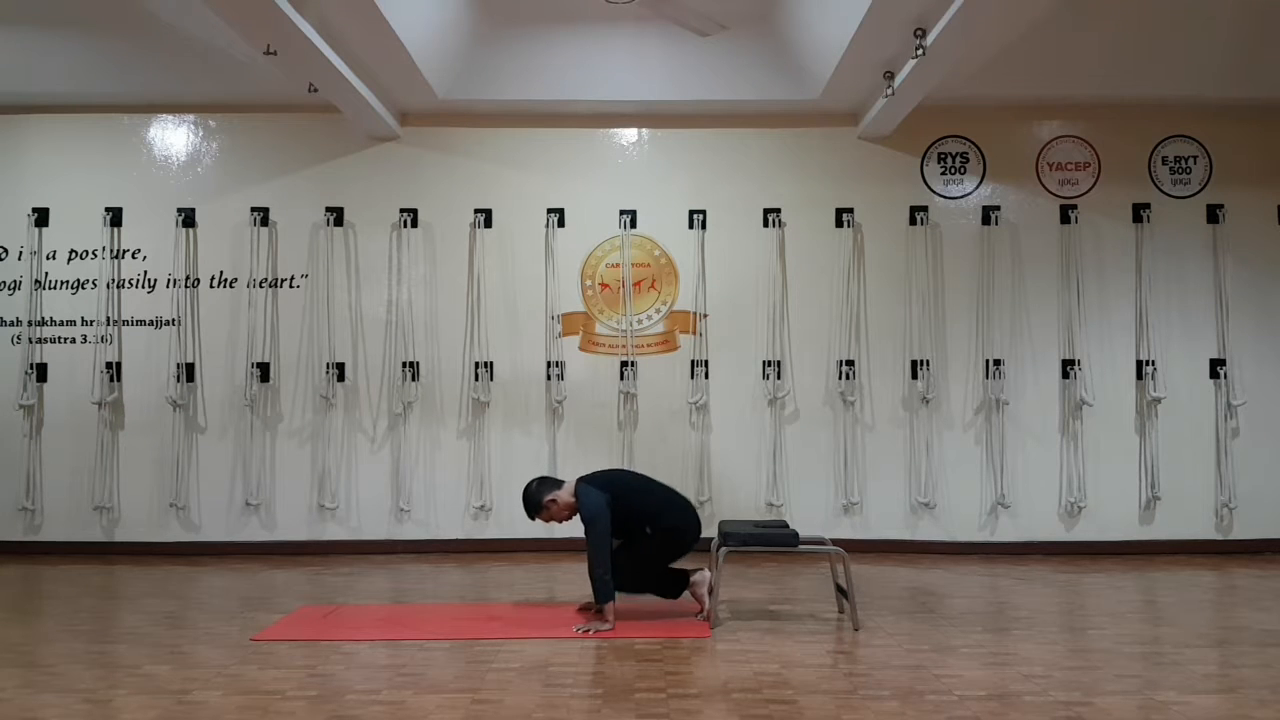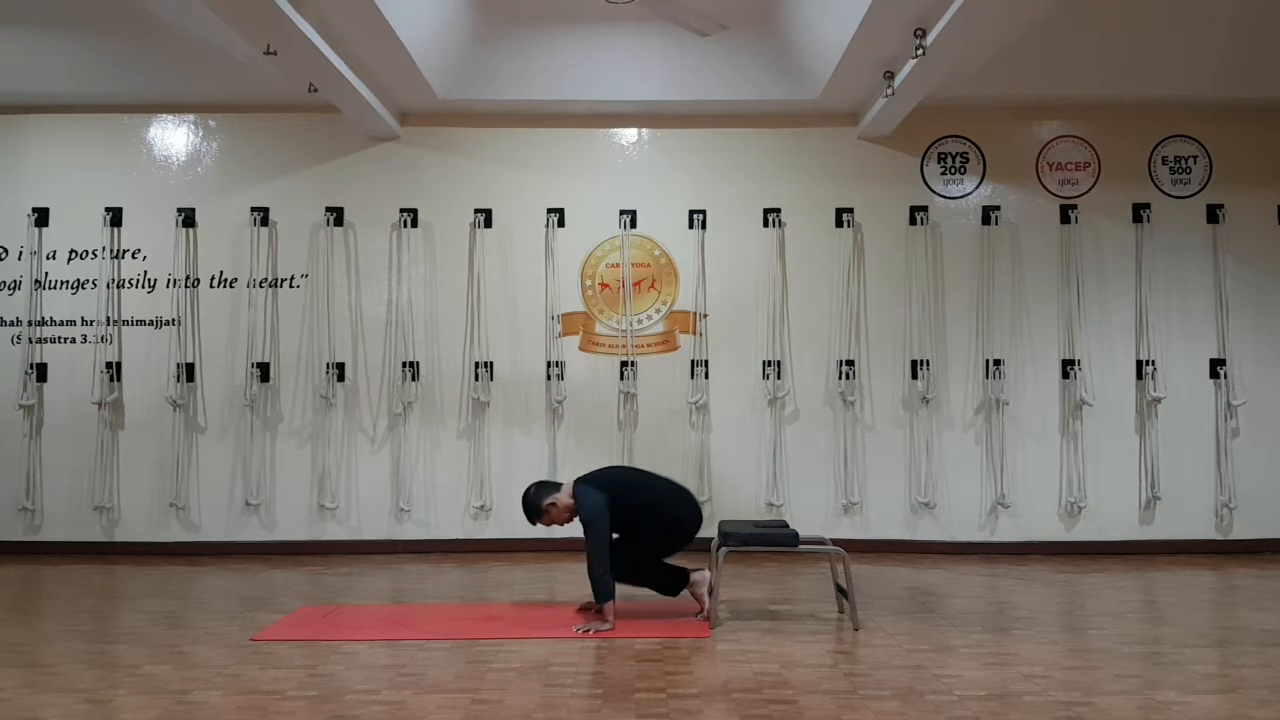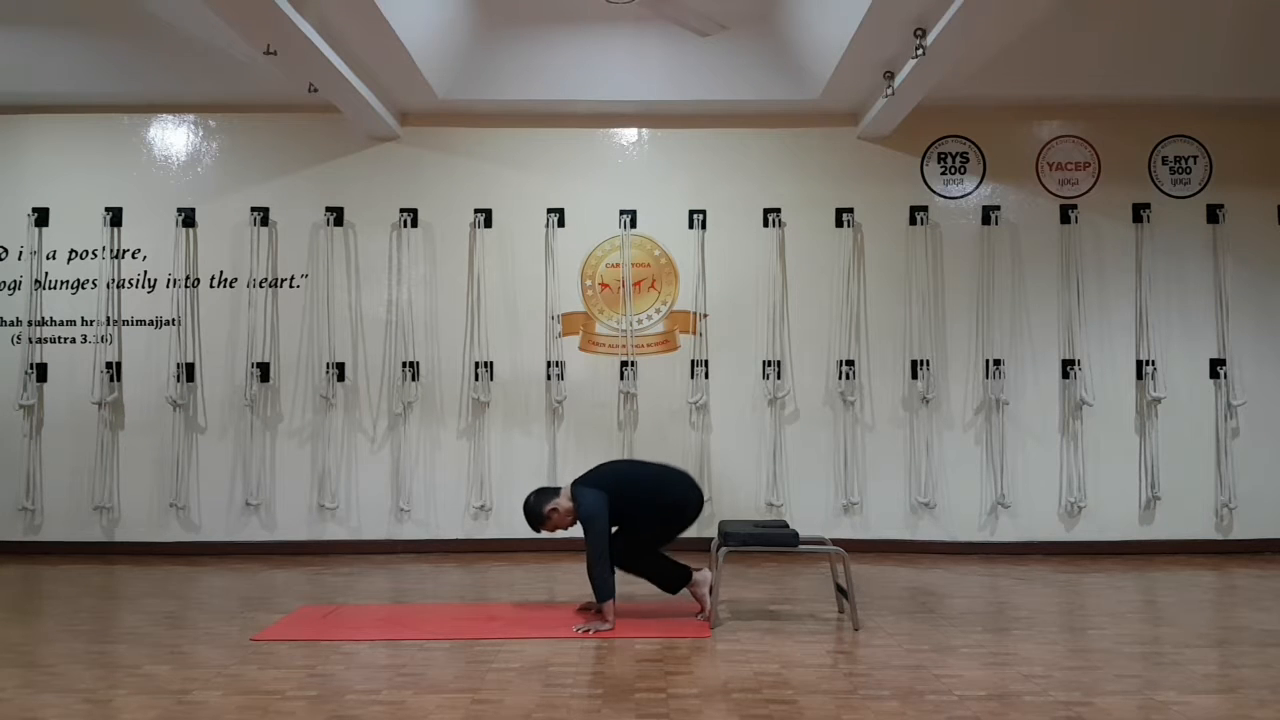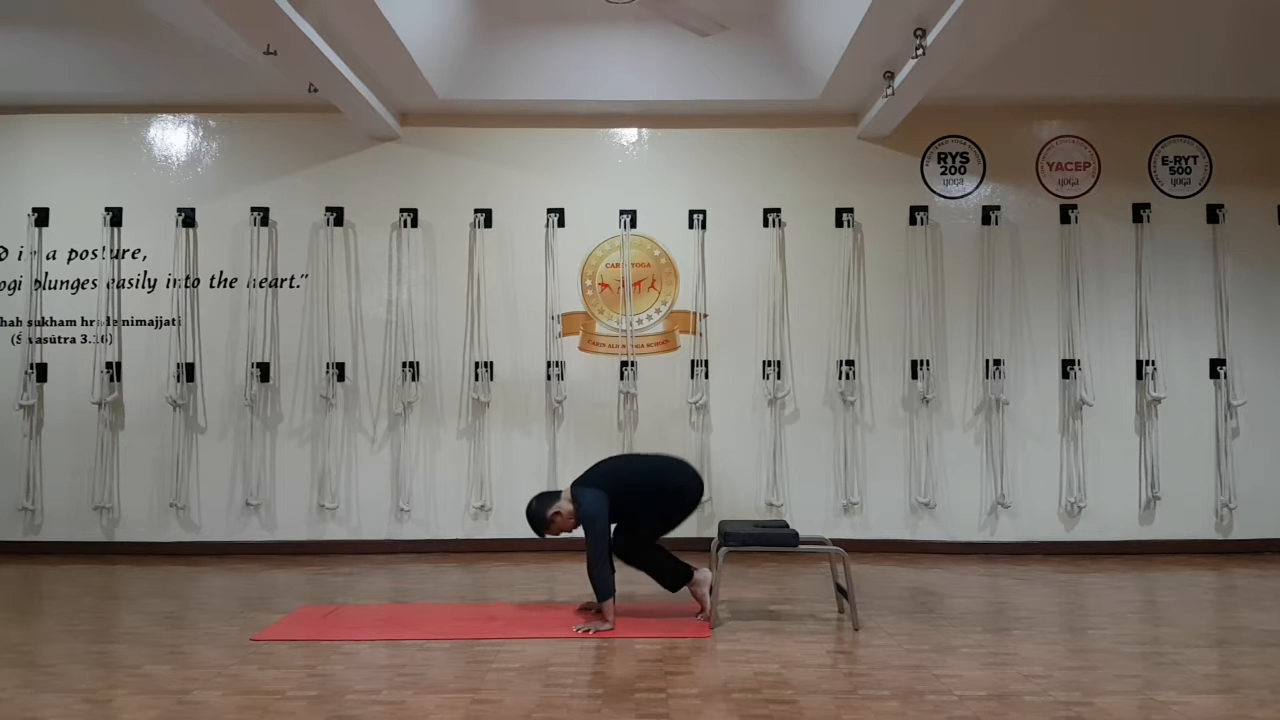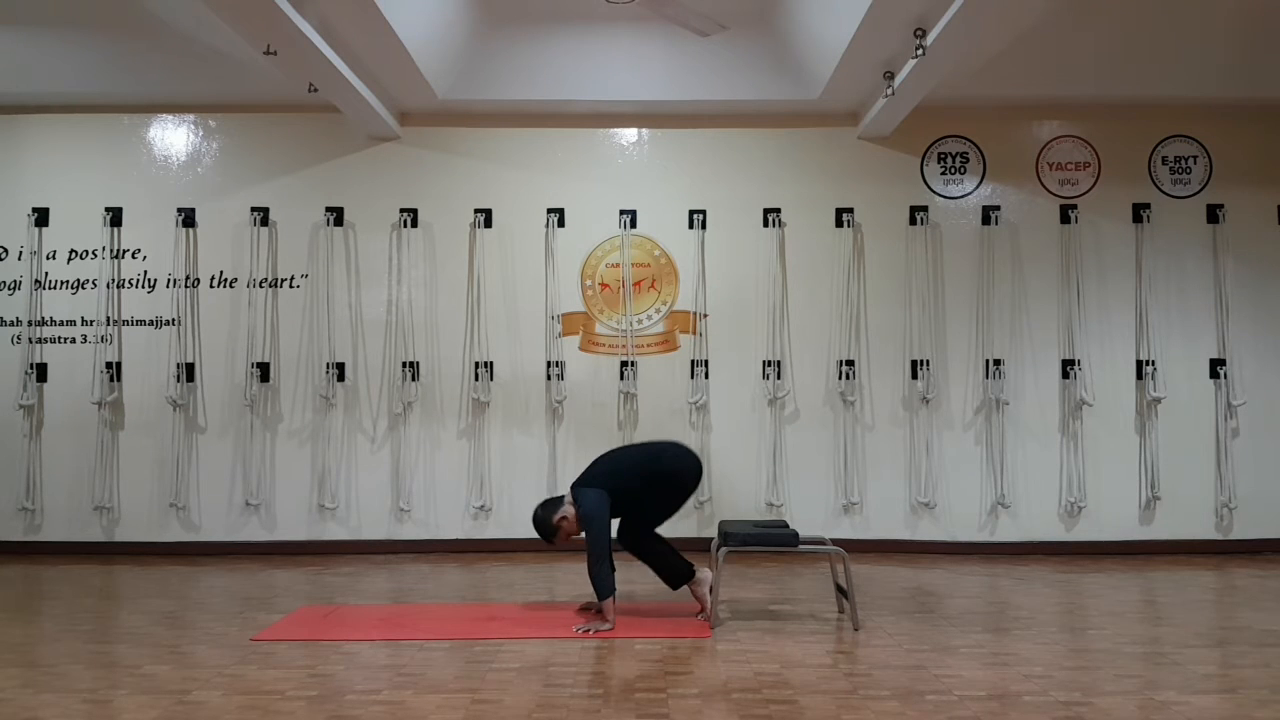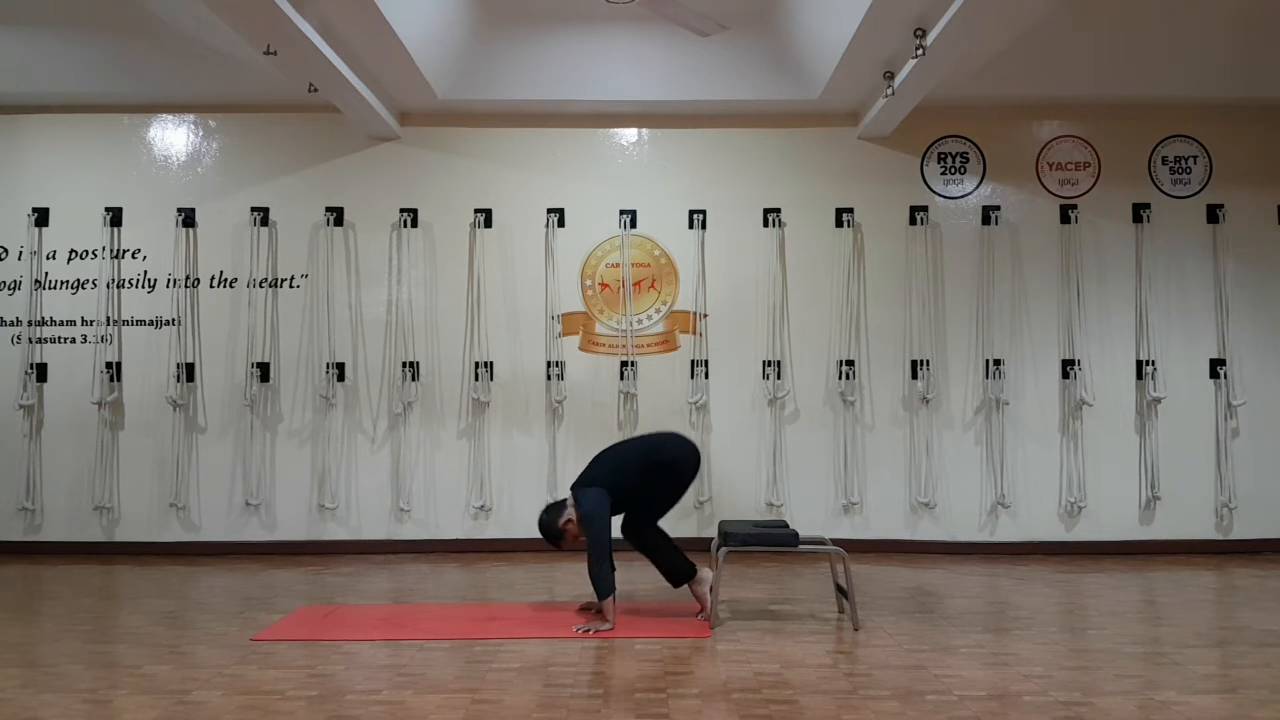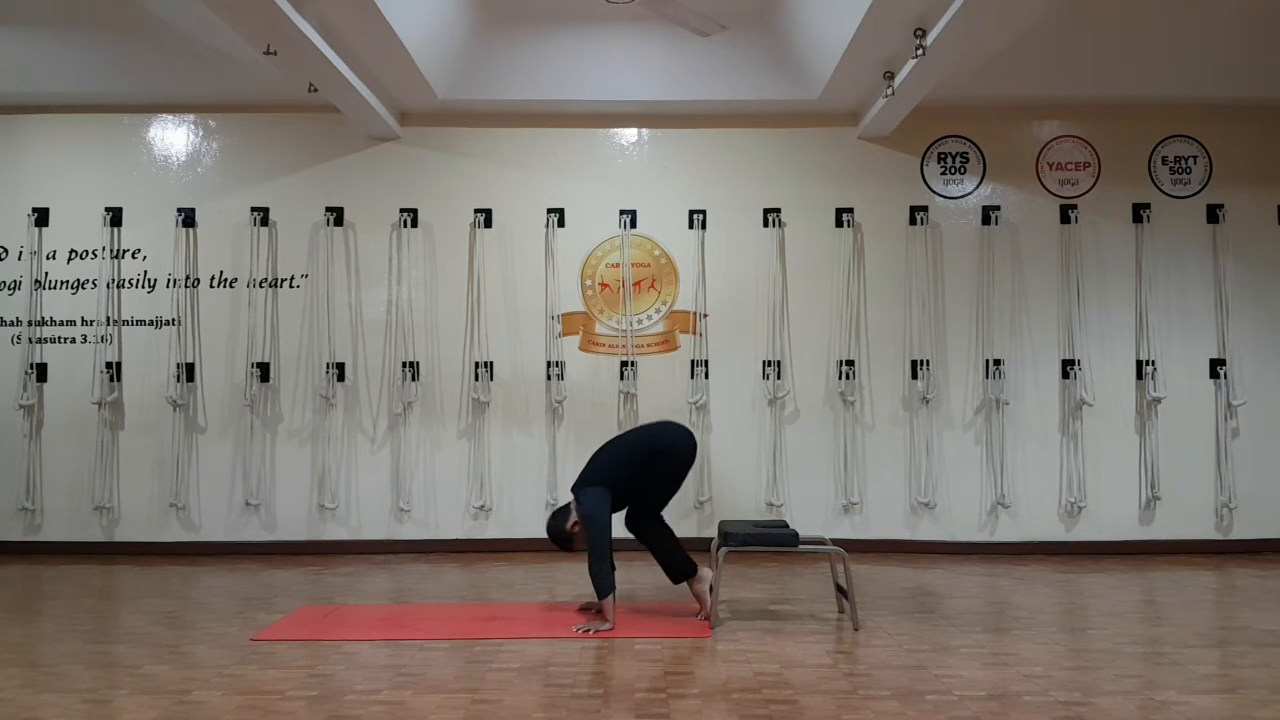
dt=0.1s
person 1, frame 1
left shoulder: (591, 501)
right shoulder: (588, 491)
left elbow: (599, 560)
right elbow: (602, 554)
left wrist: (607, 619)
right wrist: (603, 602)
left hip: (676, 526)
right hip: (675, 522)
left knee: (619, 574)
right knee: (618, 565)
left ankle: (692, 581)
right ankle: (693, 578)
person 1, frame 2
left shoulder: (590, 504)
right shoulder: (585, 494)
left elbow: (598, 560)
right elbow: (601, 556)
left wrist: (607, 619)
right wrist: (604, 603)
left hip: (678, 513)
right hip: (675, 509)
left knee: (620, 562)
right knee: (619, 556)
left ankle: (692, 580)
right ankle: (692, 578)
person 1, frame 3
left shoulder: (589, 503)
right shoulder: (585, 494)
left elbow: (598, 560)
right elbow: (601, 555)
left wrist: (607, 619)
right wrist: (605, 602)
left hip: (681, 499)
right hip: (676, 498)
left knee: (621, 552)
right knee: (617, 548)
left ankle: (693, 580)
right ankle: (693, 578)
person 1, frame 4
left shoulder: (589, 505)
right shoulder: (583, 498)
left elbow: (597, 559)
right elbow: (601, 552)
left wrist: (608, 619)
right wrist: (605, 605)
left hip: (680, 484)
right hip: (673, 480)
left knee: (627, 543)
right knee: (631, 541)
left ankle: (693, 579)
right ankle: (693, 577)
person 1, frame 5
left shoulder: (590, 503)
right shoulder: (586, 495)
left elbow: (598, 558)
right elbow: (601, 553)
left wrist: (608, 619)
right wrist: (605, 602)
left hip: (679, 468)
right hip: (674, 466)
left knee: (633, 536)
right knee: (633, 533)
left ankle: (695, 579)
right ankle: (694, 577)
person 1, frame 6
left shoulder: (590, 505)
right shoulder: (587, 499)
left elbow: (598, 560)
right elbow: (602, 553)
left wrist: (608, 619)
right wrist: (605, 602)
left hip: (676, 456)
right hip: (667, 454)
left knee: (638, 529)
right knee: (638, 528)
left ankle: (695, 578)
right ankle: (694, 577)
person 1, frame 7
left shoulder: (591, 504)
right shoulder: (590, 497)
left elbow: (599, 559)
right elbow: (603, 553)
left wrist: (608, 619)
right wrist: (605, 602)
left hip: (673, 446)
right hip: (669, 445)
left knee: (641, 522)
right knee: (641, 521)
left ankle: (695, 577)
right ankle: (695, 576)
